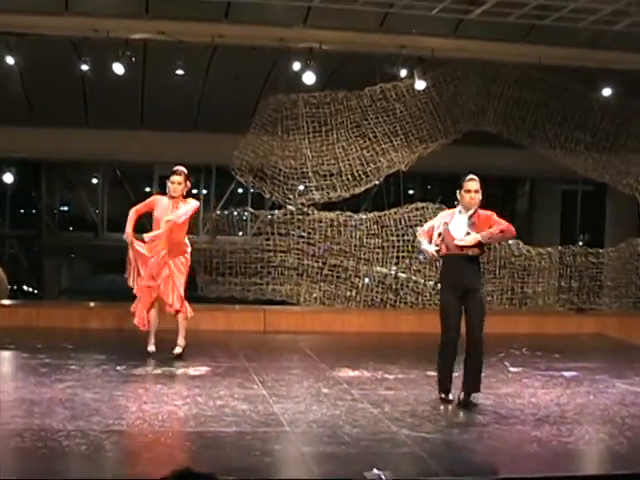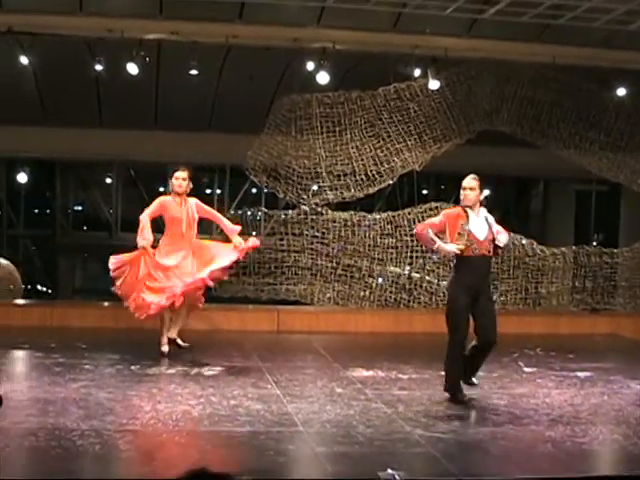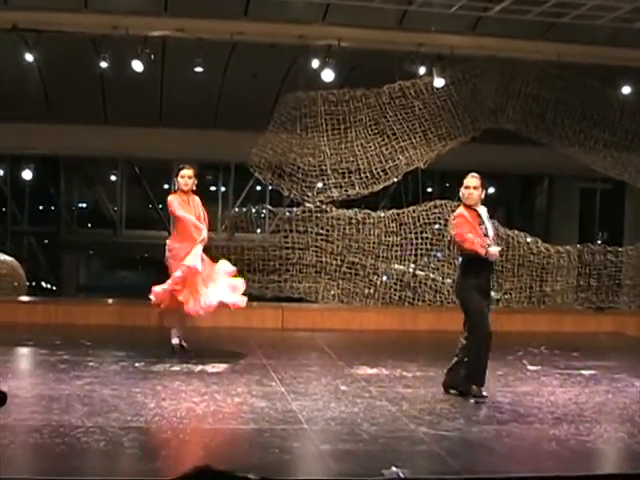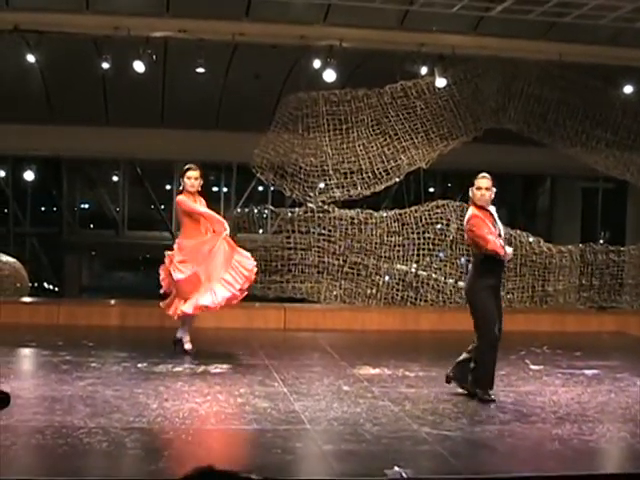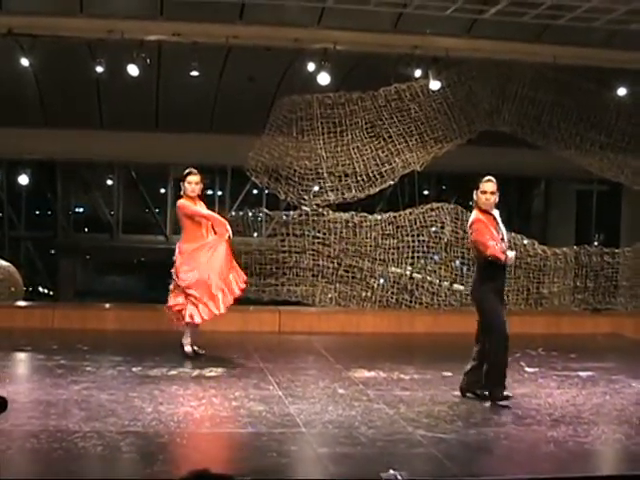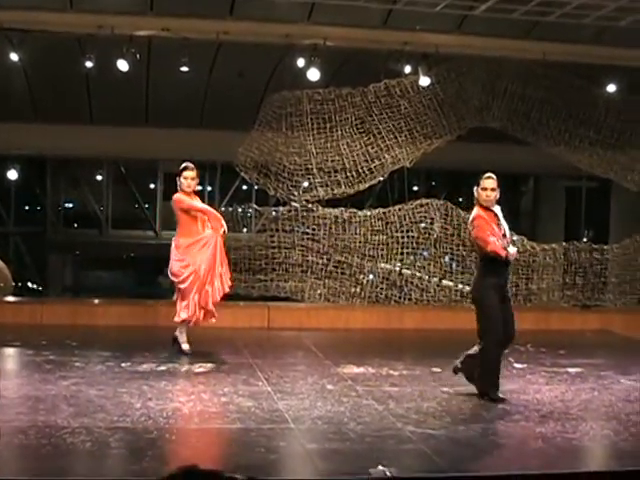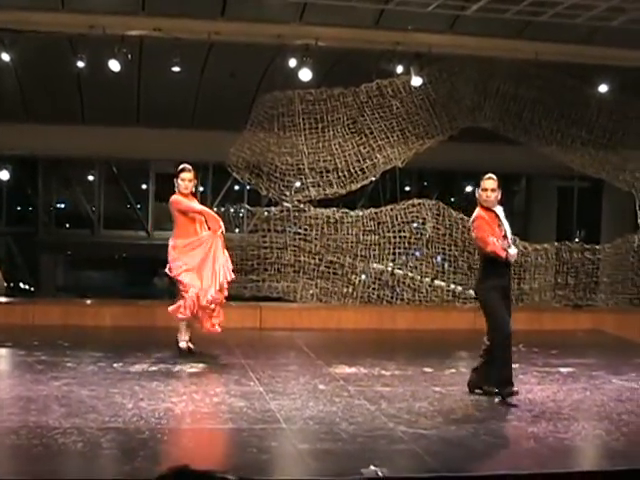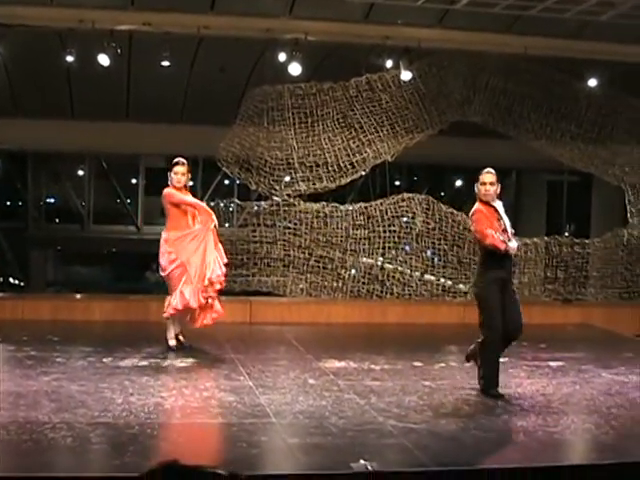
dt=0.3s
person 1, frame 1
left shoulder: (485, 217)
right shoulder: (446, 216)
left elbow: (508, 230)
right elbow: (424, 231)
left wrist: (482, 236)
right wrist: (425, 245)
left hip: (473, 283)
right hip: (449, 282)
left knee: (475, 338)
right knee: (450, 336)
left ankle: (468, 391)
right ankle: (444, 388)
person 1, frame 2
left shoulder: (487, 218)
right shoulder: (452, 215)
left elbow: (502, 233)
right elbow: (422, 229)
left wrist: (502, 238)
right wrist: (441, 246)
left hip: (483, 285)
right hip: (461, 283)
left knee: (489, 337)
right knee: (458, 337)
left ankle: (466, 369)
right ankle: (454, 388)
person 1, frame 3
left shoulder: (482, 214)
right shoulder: (460, 216)
right elbow: (464, 240)
left wrist: (492, 249)
right wrist: (487, 251)
left hip: (483, 283)
right hip: (469, 283)
left knee: (473, 335)
right knee: (483, 332)
left ankle: (455, 380)
right ankle: (473, 383)
person 1, frame 4
left shoulder: (490, 214)
right shoulder: (474, 216)
left elbow: (498, 243)
right elbow: (488, 242)
left wrist: (503, 250)
right wrist: (503, 251)
left hip: (492, 282)
right hip: (481, 283)
left knee: (488, 335)
right knee: (489, 335)
left ankle: (460, 373)
right ankle: (480, 386)
person 1, frame 5
left shoulder: (494, 217)
right shoulder: (478, 220)
left elbow: (502, 247)
right elbow: (488, 248)
left wrist: (508, 254)
right wrist: (505, 256)
left hip: (496, 285)
right hip: (485, 287)
left knee: (487, 337)
right knee: (500, 334)
left ankle: (472, 383)
right ankle: (495, 388)
person 1, frame 6
left shoulder: (496, 214)
right shoulder: (478, 217)
left elbow: (505, 243)
right elbow: (489, 245)
left wrist: (509, 250)
right wrist: (506, 253)
left hip: (499, 281)
right hip: (487, 282)
left knee: (507, 333)
right knee: (494, 335)
left ankle: (468, 364)
right ankle: (487, 387)
person 1, frame 7
left shoulder: (498, 215)
right shoulder: (479, 217)
left elbow: (507, 244)
right elbow: (488, 245)
left wrist: (511, 250)
right wrist: (506, 253)
left hip: (503, 282)
right hip: (489, 284)
left knee: (496, 334)
right knee: (502, 332)
left ankle: (480, 380)
right ankle: (504, 384)
person 1, frame 8
left shoulder: (499, 208)
right shoulder: (479, 211)
left elbow: (508, 238)
right elbow: (487, 239)
left wrist: (511, 243)
right wrist: (506, 246)
left hip: (504, 276)
right hip: (488, 277)
left knee: (514, 327)
right knee: (493, 330)
left ankle: (479, 352)
right ankle: (489, 383)
person 2, frame 1
left shoulder: (188, 203)
right shoulder: (157, 200)
left elbow: (194, 206)
right elbow: (135, 211)
left wrist: (175, 218)
right wrist: (129, 231)
left hip: (177, 255)
right hip: (155, 254)
left knee: (176, 297)
right knee: (152, 297)
left ankle: (181, 341)
right ankle: (151, 341)
person 2, frame 2
left shoulder: (194, 203)
right shoulder: (164, 201)
left elbow: (215, 215)
right elbow: (146, 215)
left wrist: (233, 233)
right wrist: (146, 234)
left hip: (189, 253)
right hip: (169, 252)
left knee: (192, 296)
right knee: (169, 297)
left ankle: (173, 333)
right ankle: (164, 340)
person 2, frame 3
left shoulder: (196, 199)
right shoulder: (172, 199)
left elbow: (203, 217)
right elbow: (180, 214)
left wrist: (203, 232)
right wrist: (199, 228)
left hip: (195, 249)
right hip: (178, 249)
left knee: (193, 293)
right knee: (183, 290)
left ankle: (178, 336)
right ankle: (175, 334)
person 2, frame 4
left shoulder: (201, 200)
right shoulder: (181, 200)
left elbow: (207, 223)
right elbow: (201, 212)
left wrist: (219, 231)
right wrist: (223, 223)
left hip: (203, 250)
right hip: (187, 250)
left knee: (199, 294)
right knee: (190, 294)
left ankle: (180, 335)
right ankle: (186, 338)
person 2, frame 5
left shoulder: (200, 204)
right shoulder: (182, 204)
left elbow: (209, 227)
right elbow: (207, 215)
left wrist: (220, 235)
right wrist: (226, 226)
left hip: (204, 254)
right hip: (188, 254)
left knee: (203, 296)
right knee: (193, 296)
left ankle: (188, 340)
right ankle: (187, 342)
person 2, frame 6
left shoulder: (195, 198)
right shoulder: (178, 198)
left elbow: (204, 222)
right elbow: (203, 209)
left wrist: (215, 229)
right wrist: (221, 221)
left hip: (199, 249)
right hip: (184, 249)
left knee: (199, 293)
right knee: (189, 293)
left ankle: (179, 333)
right ankle: (183, 339)
person 2, frame 7
left shoulder: (193, 200)
right shoulder: (175, 200)
left elbow: (202, 223)
right elbow: (200, 210)
left wrist: (213, 230)
right wrist: (218, 222)
left hip: (197, 251)
right hip: (181, 251)
left knee: (199, 293)
right knee: (190, 291)
left ankle: (186, 337)
right ankle: (181, 337)
person 2, frame 8
left shoulder: (187, 194)
right shoulder: (168, 193)
left elbow: (195, 216)
right elbow: (193, 203)
left wrist: (207, 223)
right wrist: (211, 216)
left hip: (190, 245)
right hip: (173, 244)
left knee: (192, 288)
right knee: (179, 288)
left ankle: (178, 331)
right ankle: (170, 335)
